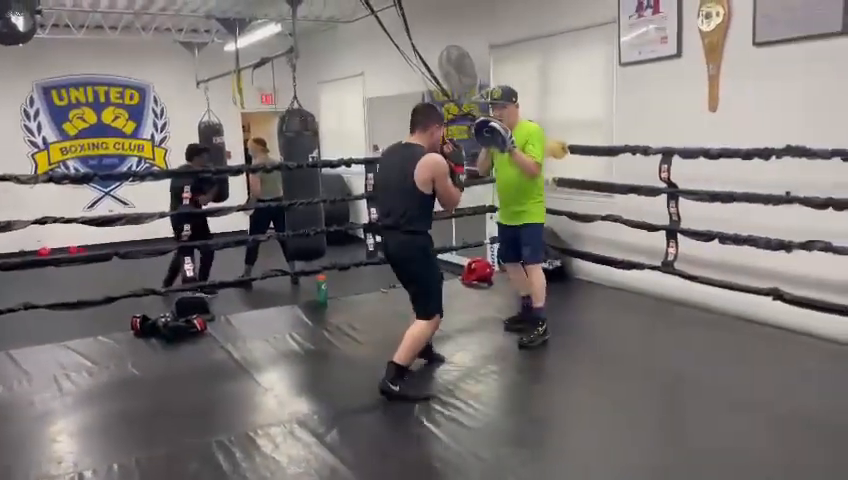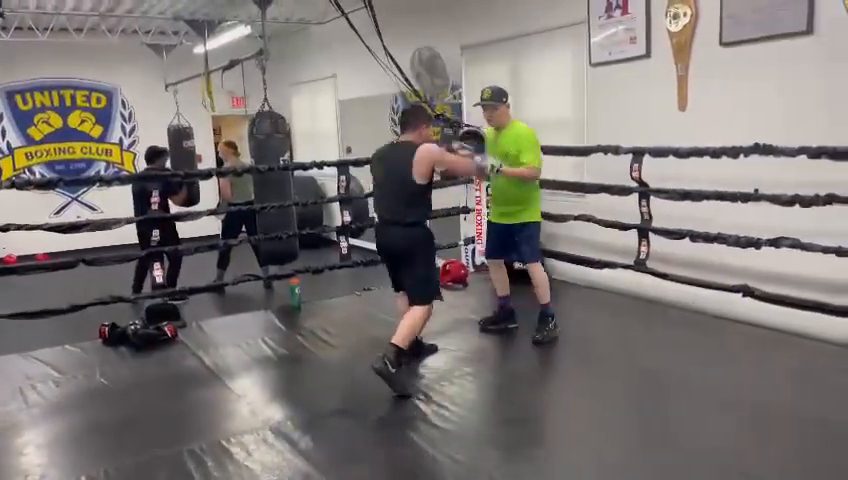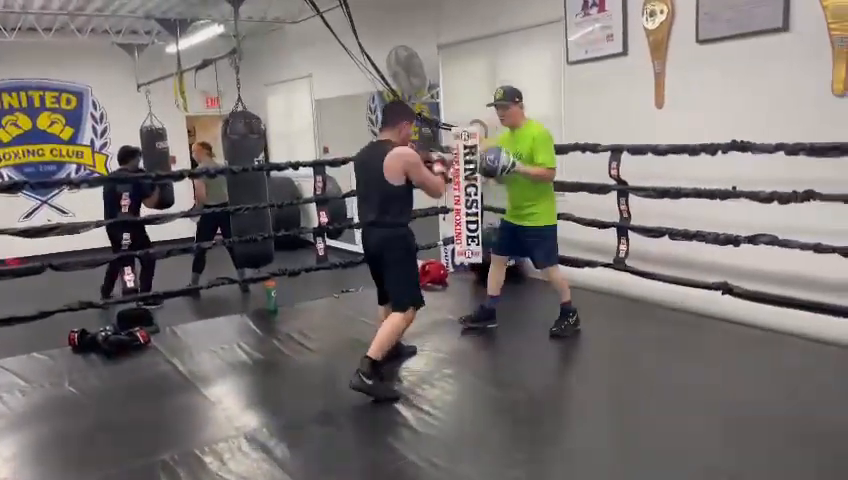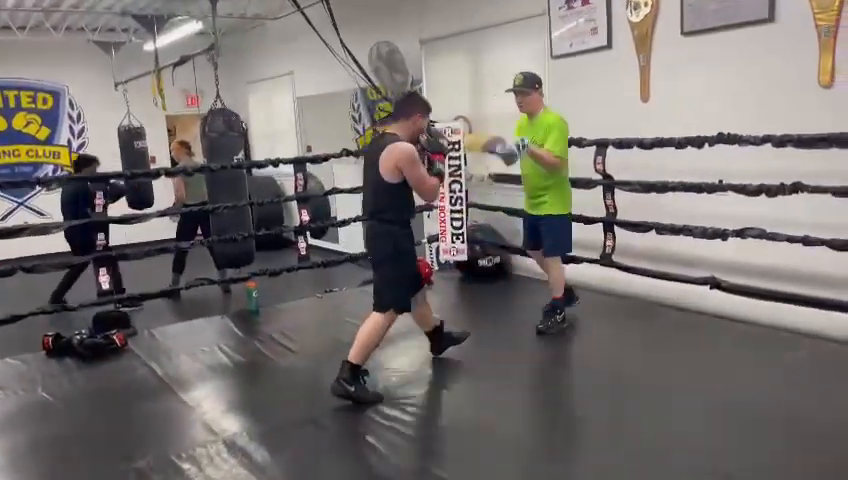
dt=0.4s
person 1, frame 1
left shoulder: (389, 154)
right shoulder: (433, 162)
right elbow: (450, 203)
right wrist: (455, 168)
left hip: (391, 238)
right hip: (412, 242)
left knee: (428, 290)
right knee: (431, 315)
left ankle: (422, 347)
right ankle: (393, 378)
person 1, frame 2
left shoulder: (379, 155)
right shoulder: (428, 153)
right elbow: (468, 168)
right wrist: (477, 164)
left hip: (385, 232)
right hip: (413, 235)
left knee: (406, 291)
right knee: (421, 302)
left ankle: (412, 344)
right ankle: (391, 359)
person 1, frame 3
left shoulder: (362, 156)
right shoulder: (404, 154)
right elbow: (437, 191)
right wrist: (438, 167)
left hip: (371, 234)
right hip: (394, 237)
left knee: (391, 299)
right knee: (405, 309)
left ankle: (392, 348)
right ankle: (367, 373)
person 1, frame 4
left shoulder: (377, 144)
right shoulder: (403, 150)
right elbow: (428, 193)
left wrist: (424, 154)
right wrist: (437, 160)
left hip: (383, 229)
right hip: (390, 235)
left knee: (415, 288)
right knee: (387, 309)
left ankle: (437, 338)
right ankle: (348, 377)
person 2, frame 1
left shoulder: (532, 131)
left elbow: (534, 169)
right elbow: (483, 170)
left wrist: (512, 148)
right wrist: (487, 146)
left hip: (530, 212)
right hip: (507, 213)
left knee: (532, 265)
right knee: (510, 262)
left ankle: (540, 324)
right ankle: (528, 310)
person 2, frame 2
left shoulder: (524, 133)
right shoulder: (488, 137)
left elbow: (533, 171)
left wrist: (499, 168)
left hip: (526, 213)
right hip: (499, 213)
left knee: (532, 264)
right knee: (494, 260)
left ankle: (548, 318)
right ankle: (506, 312)
person 2, frame 3
left shoulder: (538, 134)
right shoulder: (506, 137)
left elbow: (549, 173)
left wrist: (515, 169)
left hip: (539, 216)
right hip: (514, 215)
left knee: (548, 266)
right knee: (498, 258)
left ankle: (570, 315)
right ankle: (488, 312)
person 2, frame 4
left shoulder: (554, 122)
right shoulder: (522, 122)
left elbow: (555, 163)
right elbow: (516, 153)
left wrist: (528, 147)
left hip: (553, 202)
right hip: (532, 202)
left knee: (552, 255)
right knee: (534, 251)
left ankle: (557, 311)
right ankle: (564, 292)
person 3, frame 1
left shoulder: (178, 172)
right shoulder: (198, 174)
right elbow: (204, 200)
right wrist: (215, 184)
left hip: (177, 218)
right hip: (193, 219)
left knee: (182, 251)
right knee: (207, 251)
left ankle: (167, 284)
person 3, frame 2
right shoulder: (163, 177)
right elbow: (178, 200)
right wrist: (185, 185)
left hip: (143, 225)
right hip: (162, 225)
left knee: (146, 257)
right knee: (175, 257)
left ankle: (136, 291)
right ankle: (170, 293)
person 3, frame 3
left shoulder: (110, 178)
right elbow: (150, 203)
right wrist: (155, 187)
left hip: (112, 225)
right hip: (129, 227)
left knee: (119, 259)
right knee: (148, 260)
left ankle: (106, 294)
right ankle: (145, 298)
person 3, frame 4
left shoulder: (69, 185)
right shoulder: (83, 187)
right elbow: (93, 211)
left wrist: (105, 197)
right wrist: (109, 198)
left hip: (73, 232)
right hip: (84, 232)
left knee: (79, 265)
right knee: (110, 262)
left ankle: (56, 298)
right ankle: (121, 301)
person 4, frame 1
left shoulder: (255, 166)
right shoulder: (278, 163)
left elbow: (255, 192)
right elbow: (285, 185)
left wrist: (250, 204)
left hip: (263, 206)
right hip: (280, 204)
left knee: (254, 241)
right knee: (285, 239)
left ankle: (246, 277)
right ankle: (294, 274)
person 4, frame 2
left shoulder: (226, 169)
right shoulder: (248, 167)
left elbow: (226, 196)
left hip: (235, 210)
right hip: (251, 207)
left knee: (225, 246)
right knee: (257, 243)
left ankle: (219, 282)
right ankle: (267, 279)
person 4, frame 3
left shoulder: (200, 170)
right shoulder: (222, 167)
left elbow: (201, 197)
left wrist: (197, 207)
left hip: (209, 212)
right hip: (226, 209)
left knee: (200, 248)
right knee: (233, 245)
left ankle: (194, 286)
right ankle: (243, 282)
person 4, frame 4
right shoulder: (202, 166)
left elbow: (180, 196)
left wrist: (177, 208)
left hip: (189, 212)
right hip: (206, 208)
left knee: (181, 249)
right knee: (214, 245)
left ankle: (174, 287)
right ankle: (224, 282)
